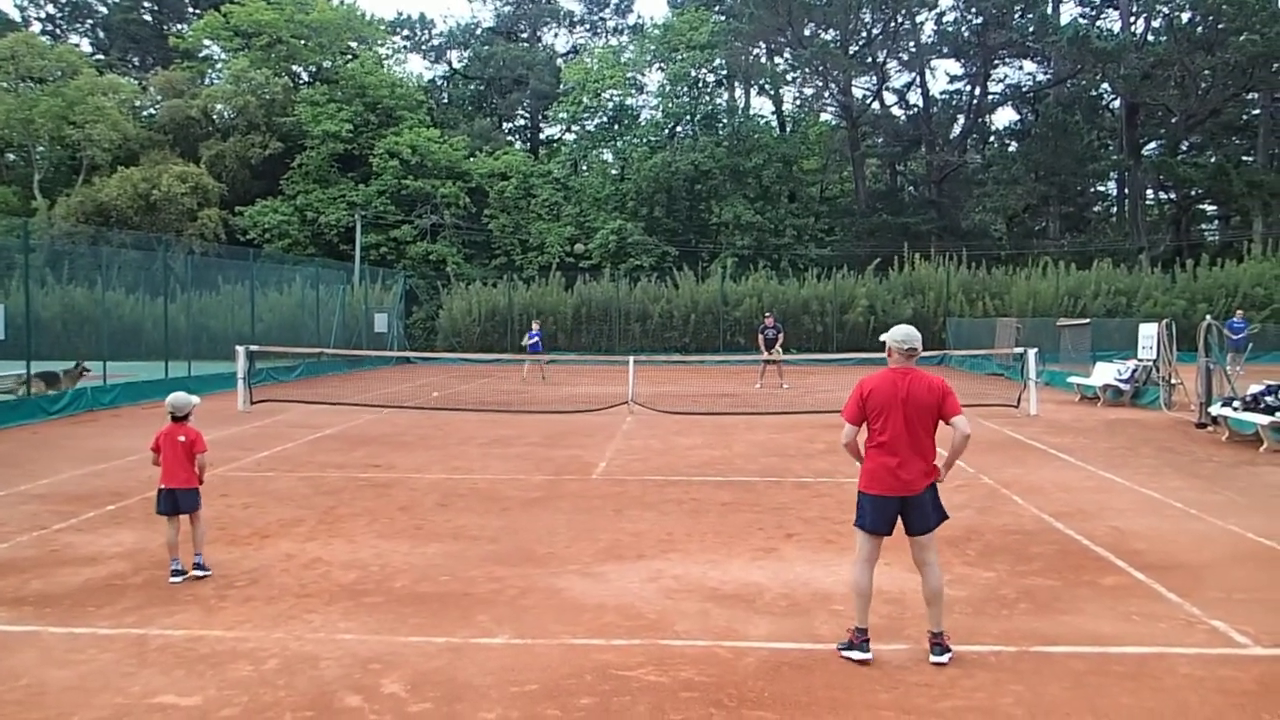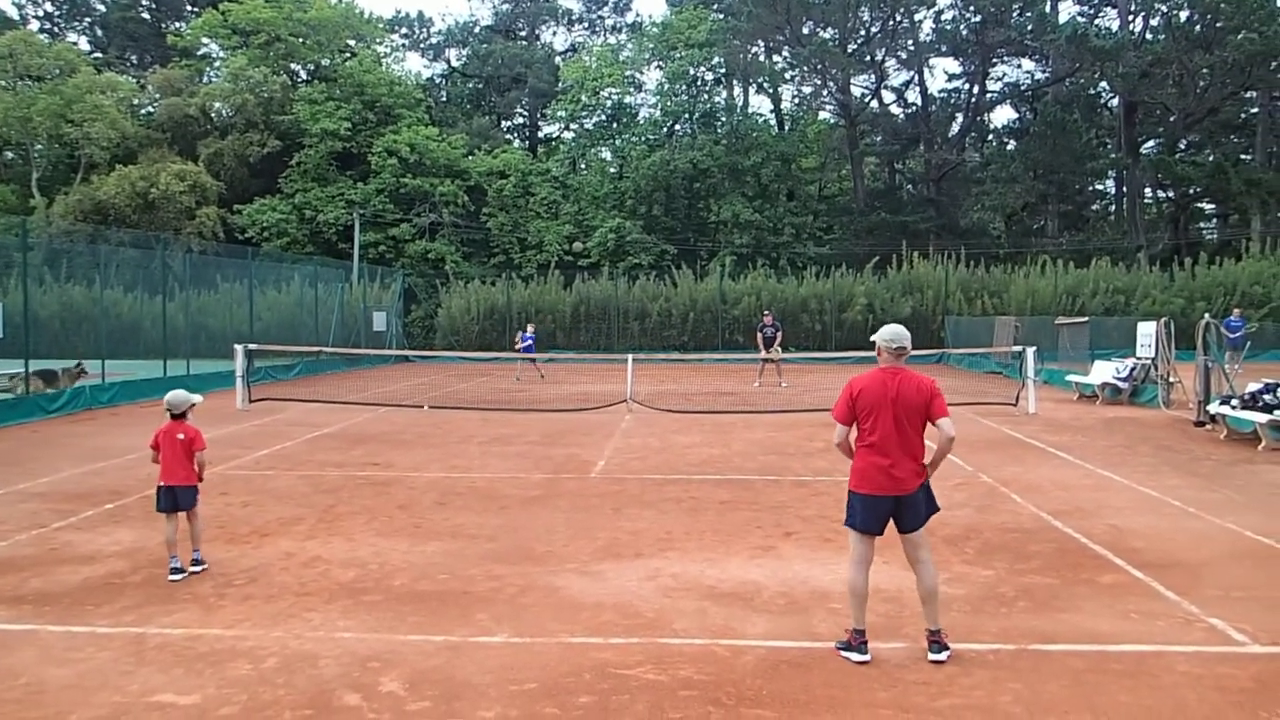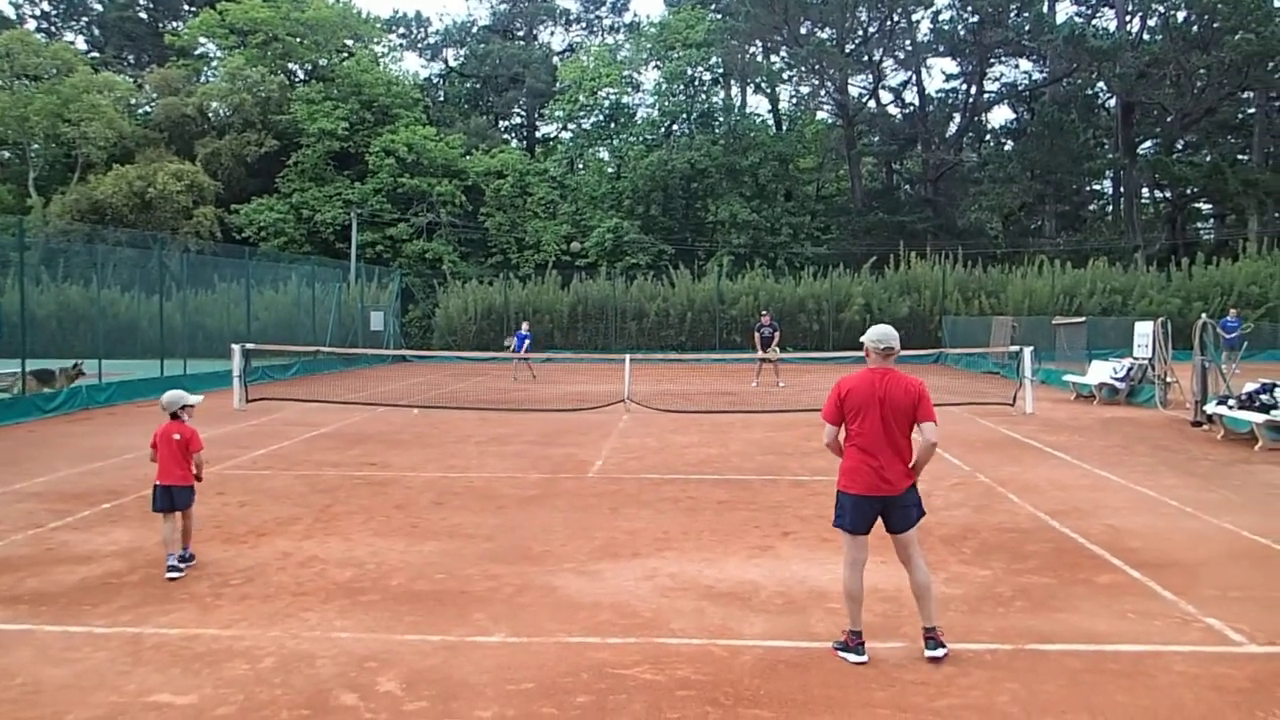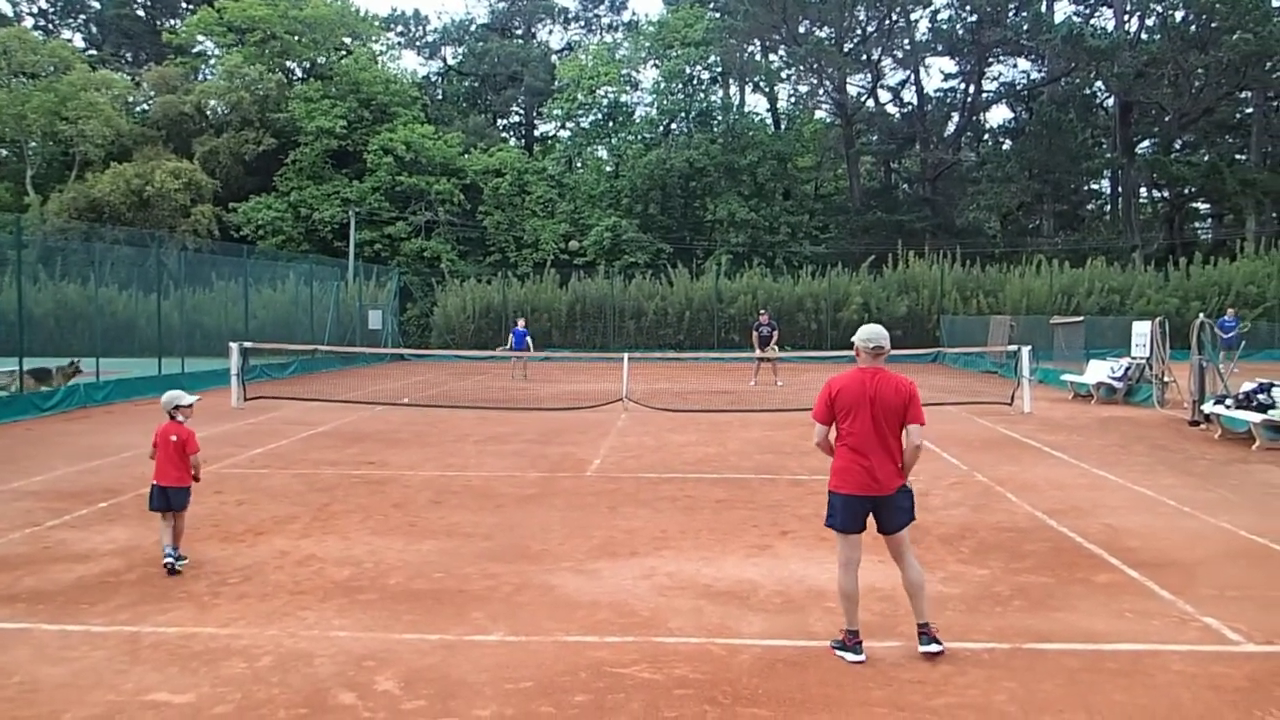
dt=0.1s
person 1, frame 1
left shoulder: (867, 385)
right shoulder: (937, 386)
left elbow: (847, 439)
right elbow: (963, 431)
right wrist: (945, 467)
left hip: (876, 485)
right hip: (920, 485)
left knee: (864, 562)
right knee: (928, 563)
left ankle: (860, 639)
right ankle: (937, 641)
person 1, frame 2
left shoulder: (856, 385)
right shoulder: (926, 387)
left elbow: (840, 440)
right elbow: (948, 435)
right wrist: (929, 469)
left hip: (867, 486)
right hip: (910, 485)
left knee: (859, 562)
right knee: (922, 561)
left ankle: (858, 640)
right ankle: (936, 639)
person 1, frame 3
left shoulder: (845, 385)
right shoulder: (914, 388)
left elbow: (829, 439)
right elbow: (930, 440)
right wrist: (914, 471)
left hip: (855, 486)
right hip: (898, 486)
left knee: (853, 564)
right knee: (913, 559)
left ankle: (855, 640)
right ankle: (931, 636)
person 1, frame 4
left shoulder: (835, 385)
right shoulder: (905, 387)
left elbow: (819, 439)
right elbow: (915, 443)
right wrist: (903, 476)
left hip: (847, 485)
right hip: (890, 485)
left knee: (848, 562)
right knee: (906, 557)
left ankle: (852, 639)
right ankle: (925, 633)
person 2, frame 1
left shoulder: (162, 433)
right shoulder: (194, 434)
left elbow: (155, 460)
right elbow: (201, 462)
right wrist: (201, 477)
left hip: (167, 485)
right hip: (188, 485)
left knee: (173, 526)
right knee: (197, 522)
left ankle: (176, 568)
right ankle: (198, 563)
person 2, frame 2
left shoulder: (161, 431)
right shoulder: (193, 432)
left elbow: (154, 458)
right elbow: (200, 460)
right wrist: (201, 474)
left hip: (166, 482)
right hip: (187, 482)
left knee: (171, 522)
right knee: (193, 518)
left ankle: (175, 566)
right ankle: (196, 559)
person 2, frame 3
left shoulder: (161, 430)
right shoulder: (190, 432)
left elbow: (153, 457)
right elbow: (198, 460)
right wrist: (199, 474)
left hip: (163, 482)
right hip: (183, 482)
left knee: (169, 522)
right knee: (186, 518)
left ankle: (172, 564)
right ankle: (184, 554)
person 2, frame 4
left shoulder: (160, 430)
right shoulder: (187, 433)
left elbow: (152, 455)
right elbow: (194, 461)
right wrist: (197, 475)
left hip: (160, 482)
right hip: (180, 482)
left knee: (166, 520)
right knee: (178, 518)
left ankle: (169, 556)
right ankle: (175, 554)
